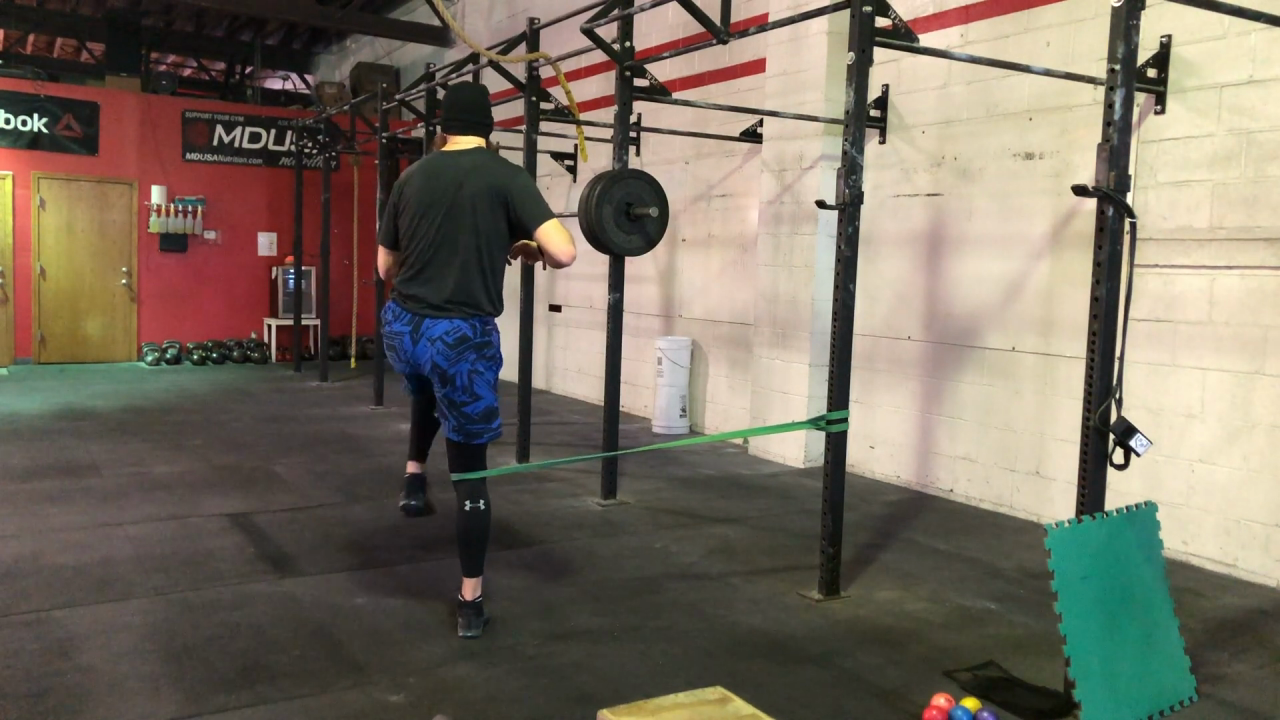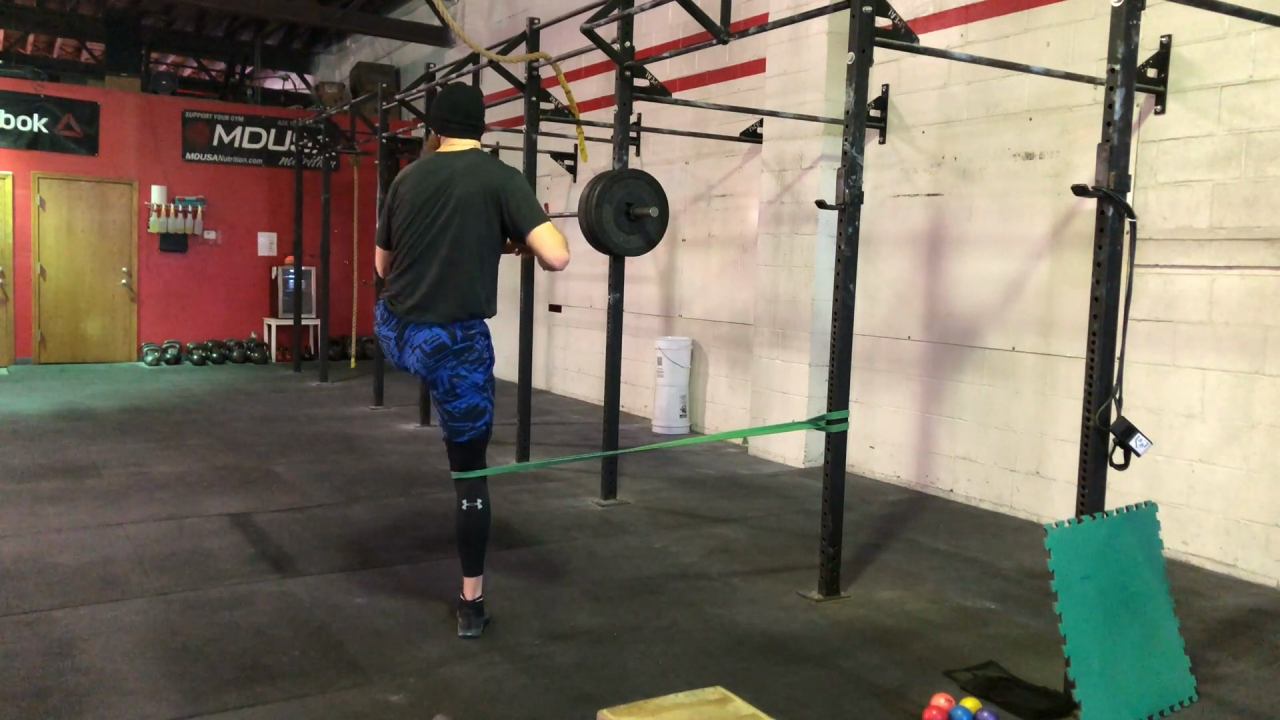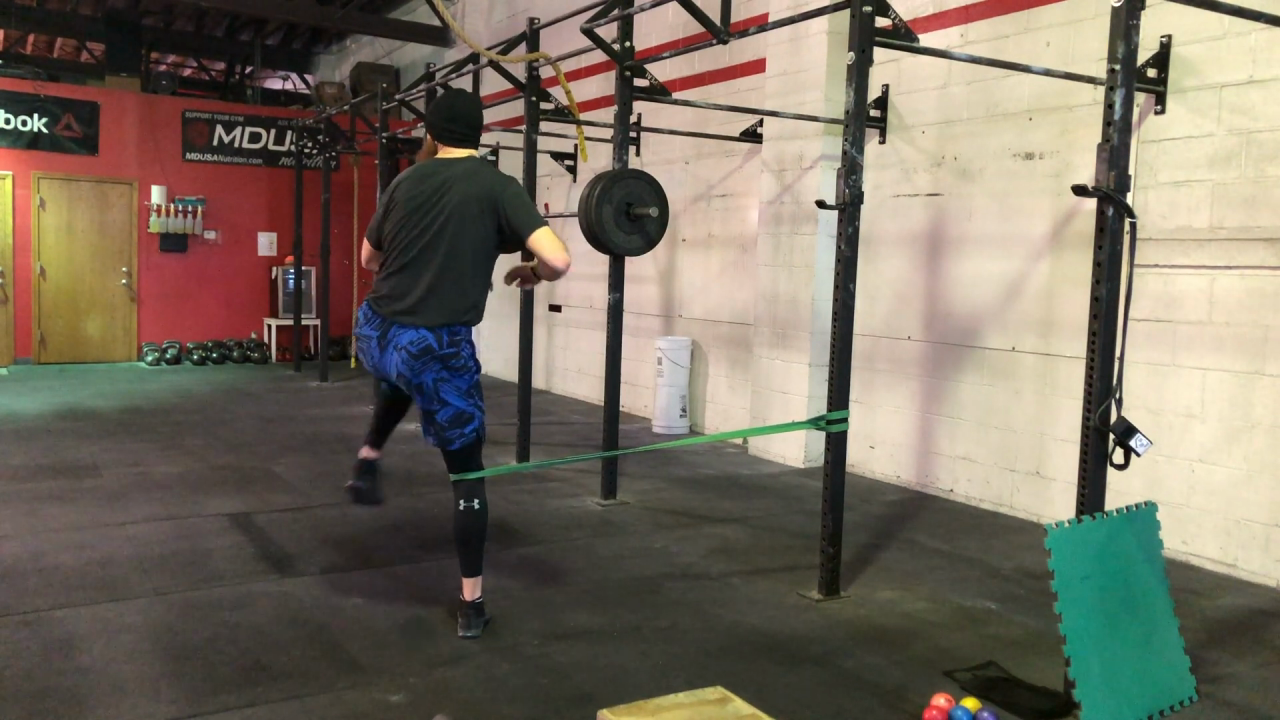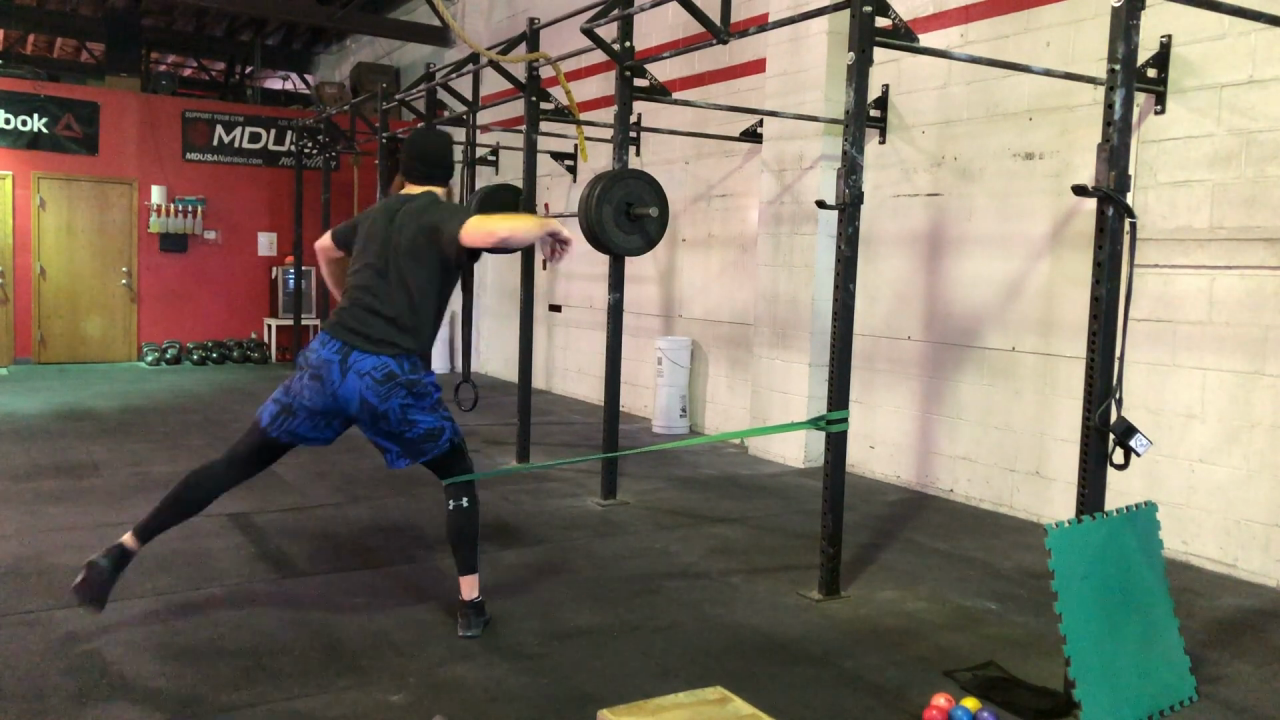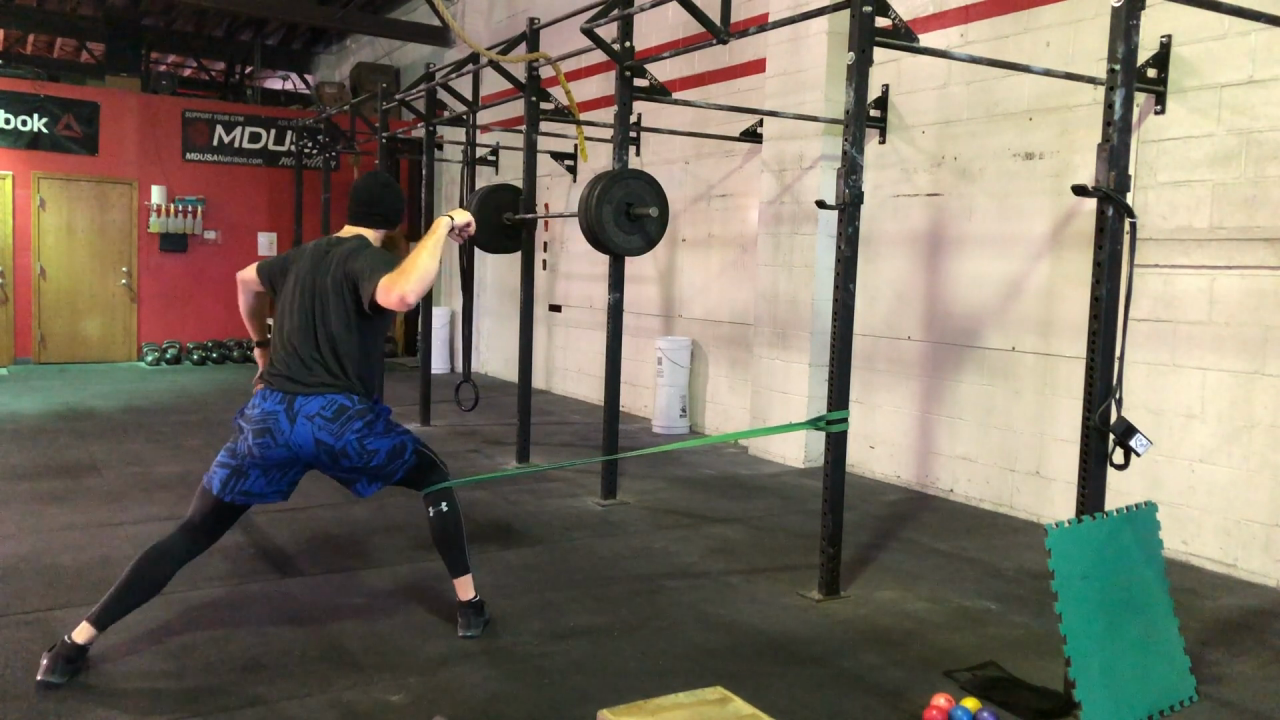
dt=0.4s
person 1, frame 1
left shoulder: (411, 176)
right shoulder: (505, 177)
left elbow: (385, 266)
right elbow: (564, 253)
right wrist: (532, 252)
left hip: (402, 327)
right hip: (464, 337)
left knee: (426, 391)
right knee: (469, 470)
left ankle: (414, 481)
right ankle: (470, 603)
person 1, frame 2
left shoulder: (407, 178)
right shoulder: (500, 178)
right elbow: (556, 257)
right wrist: (517, 243)
left hip: (393, 330)
right hip: (450, 342)
right knee: (470, 471)
right ankle: (471, 603)
person 1, frame 3
left shoulder: (405, 181)
right shoulder: (495, 186)
left elbow: (369, 257)
right elbow: (558, 257)
right wrist: (533, 273)
left hip: (374, 327)
right hip: (435, 347)
right knee: (467, 473)
left ankle: (366, 463)
right ankle: (472, 605)
person 1, frame 4
left shoulder: (377, 214)
right shoulder: (443, 217)
left elbow: (325, 251)
right elbow: (490, 232)
right wrist: (548, 229)
left hip: (327, 358)
right hip: (390, 378)
left knee: (237, 462)
right knee: (459, 478)
left ankle: (121, 551)
right ankle: (470, 607)
person 1, frame 5
left shoulder: (302, 256)
right shoulder: (366, 261)
left elbow: (246, 282)
right elbow: (400, 295)
left wrist: (262, 344)
right wrist: (441, 226)
left hip: (268, 414)
right hip: (337, 420)
left knee: (192, 534)
right knee: (435, 479)
left ankle: (74, 645)
right ankle: (469, 607)
